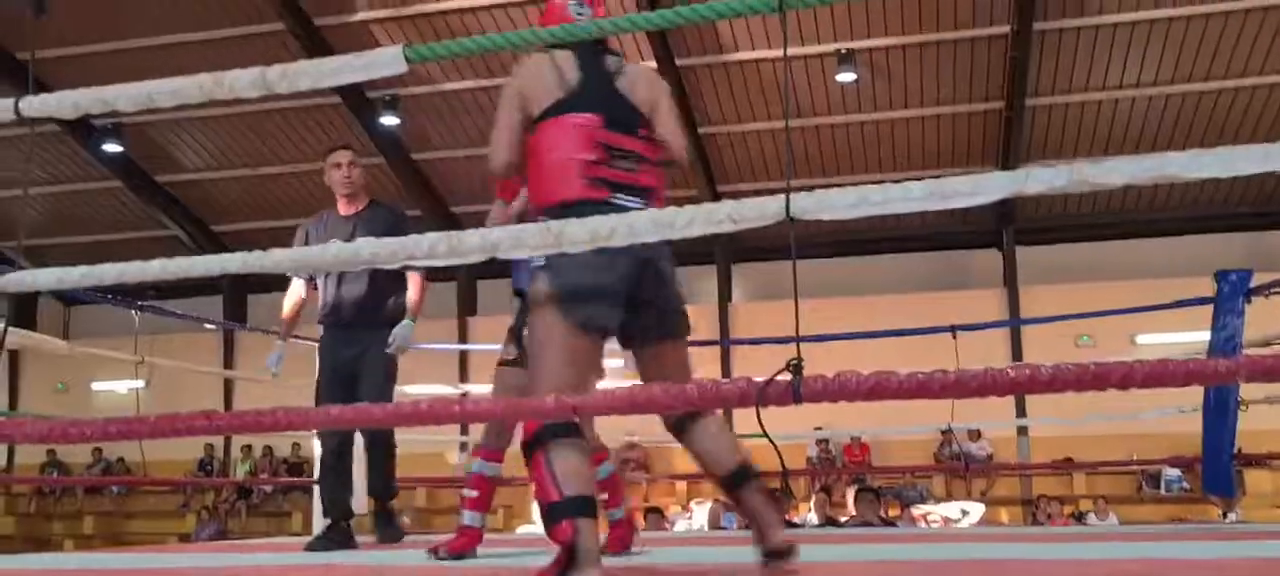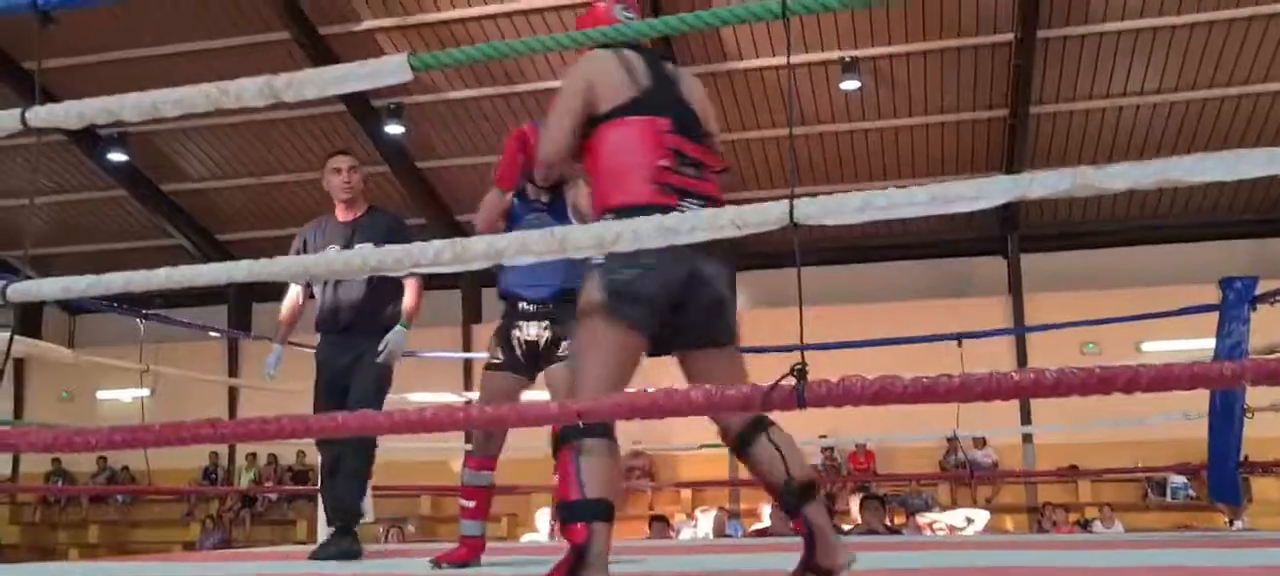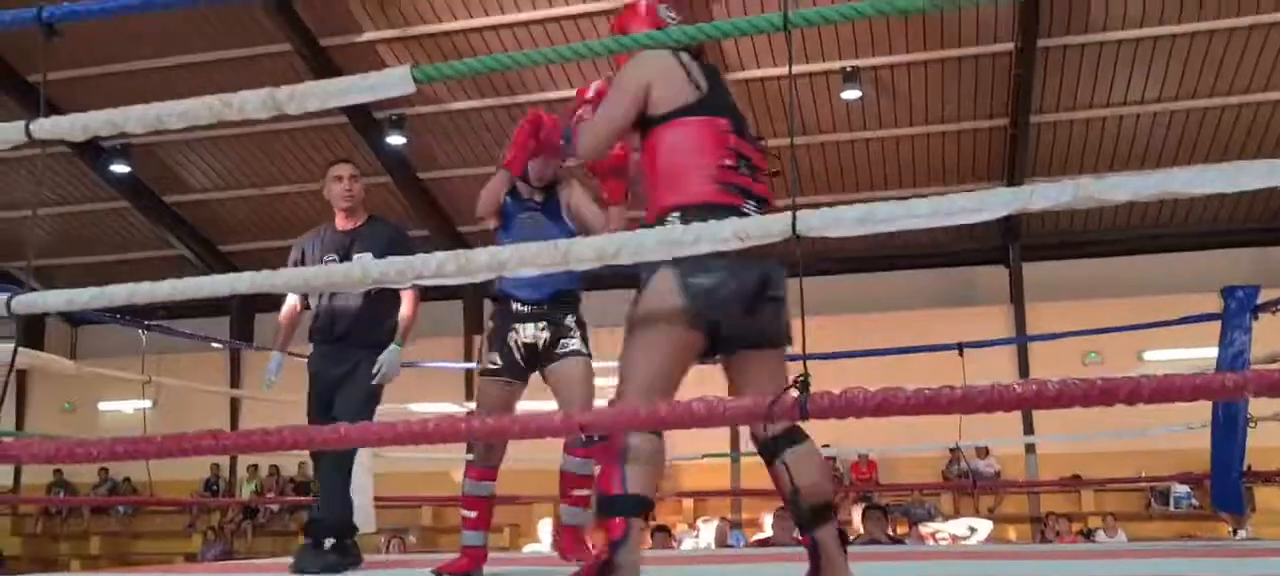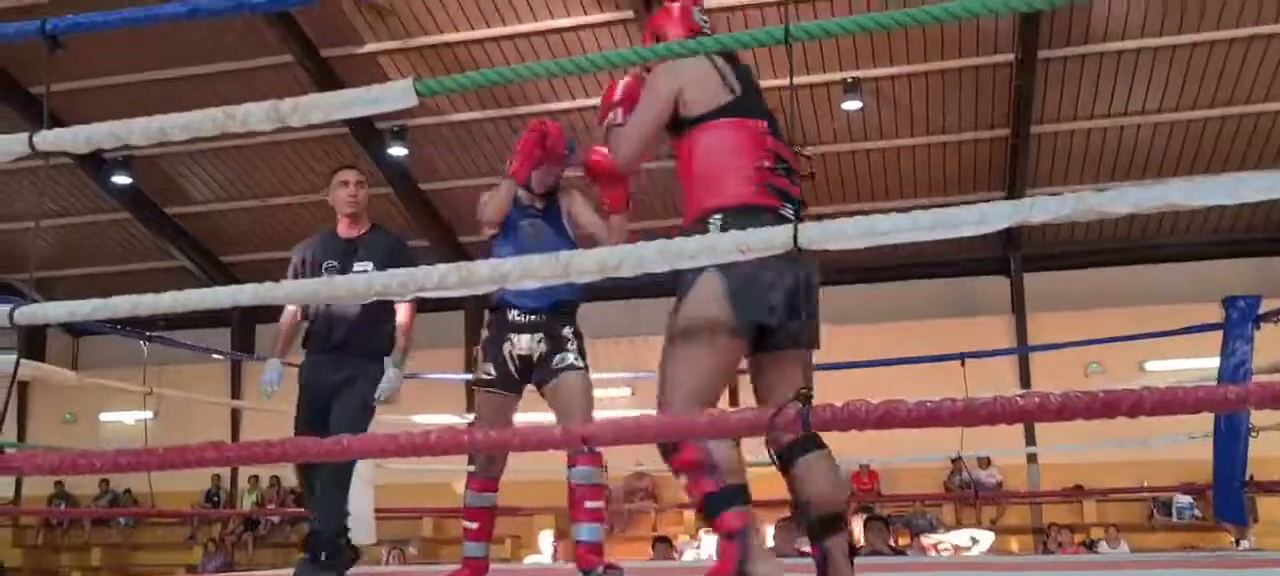
dt=0.1s
person 1, frame 1
left shoulder: (535, 69)
right shoulder: (638, 78)
left elbow: (500, 163)
right elbow: (675, 153)
right hip: (643, 238)
left knee: (551, 412)
right knee: (683, 402)
right ankle: (770, 527)
person 1, frame 2
left shoulder: (593, 64)
right shoulder: (684, 84)
left elbow: (550, 161)
right elbow: (703, 154)
left wrist: (573, 142)
right hip: (705, 247)
left knee: (585, 411)
right knee: (738, 413)
person 1, frame 3
left shoulder: (646, 66)
right shoulder: (711, 81)
left elbow: (591, 151)
left wrist: (586, 118)
right hip: (754, 252)
left knee: (635, 407)
right knee: (771, 422)
person 1, frame 4
left shoulder: (679, 69)
right shoulder: (739, 79)
left elbow: (623, 158)
left wrist: (617, 116)
right hip: (787, 255)
left knee: (682, 418)
right knee: (788, 428)
person 2, frame 1
right shoulder: (529, 202)
right elbow: (495, 233)
right wrist: (509, 190)
right hip: (531, 318)
left knee: (575, 427)
right knee: (496, 428)
left ankle: (620, 524)
right ankle: (469, 533)
person 2, frame 2
left shoulder: (573, 195)
right shoulder: (507, 198)
right elbow: (486, 222)
right wrist: (508, 174)
left hip: (562, 318)
right hip: (516, 320)
right knee: (486, 432)
right ankle: (470, 539)
person 2, frame 3
left shoulder: (568, 192)
right shoulder: (505, 194)
left elbow: (608, 234)
right elbow: (483, 209)
right wrist: (515, 160)
left hip: (560, 321)
right hip: (510, 321)
right knee: (487, 439)
left ankle: (572, 532)
person 2, frame 4
left shoulder: (568, 199)
right shoulder: (497, 198)
left elbow: (613, 242)
right elbow: (489, 218)
right wrist: (521, 165)
left hip: (558, 330)
right hip: (506, 330)
right knee: (487, 453)
person 3, frame 1
left shoulder: (390, 220)
right shoulder: (312, 229)
left elbow: (415, 275)
right elbow: (299, 288)
left wrist: (409, 321)
right wrist: (281, 340)
left hip: (377, 338)
right hip: (334, 340)
right knee: (332, 435)
left ankle: (383, 505)
right ankle: (338, 524)
person 3, frame 2
left shoulder: (389, 226)
right shoulder: (311, 234)
left elbow: (412, 283)
right elbow: (296, 293)
left wrist: (402, 328)
right wrist: (279, 344)
left hip: (373, 344)
right hip: (330, 346)
right knee: (332, 441)
left ankle: (345, 526)
right ankle: (342, 531)
person 3, frame 3
left shoulder: (389, 237)
right shoulder: (309, 244)
left elbow: (409, 296)
right elbow: (294, 302)
left wrist: (397, 346)
right wrist: (278, 352)
left hip: (367, 356)
right hip: (324, 356)
right knee: (323, 450)
left ankle: (319, 537)
right ankle: (342, 540)
person 3, frame 4
left shoulder: (390, 248)
right shoulder: (310, 250)
left elbow: (404, 313)
right elbow: (294, 310)
left wrist: (394, 367)
right wrist: (276, 360)
left hip: (363, 368)
right hip: (318, 364)
left knee: (338, 455)
right knee: (306, 459)
right ankle: (337, 541)
